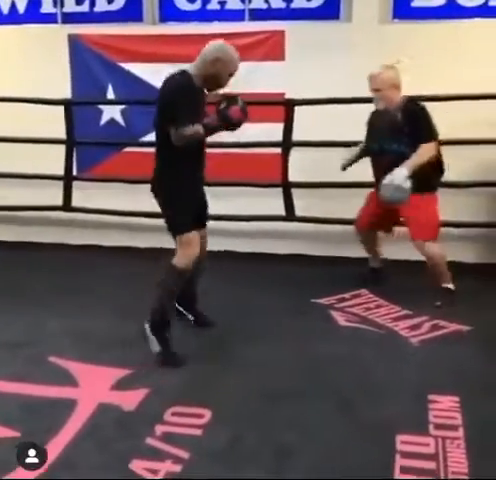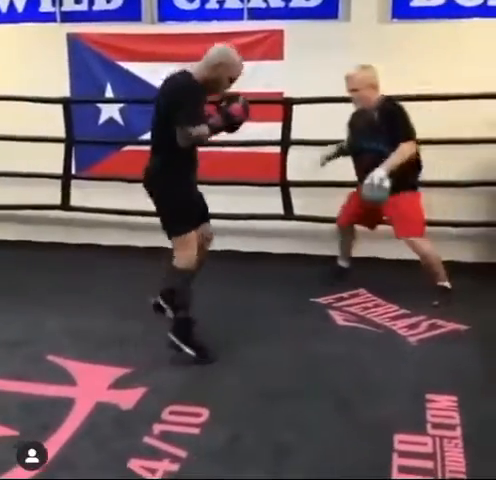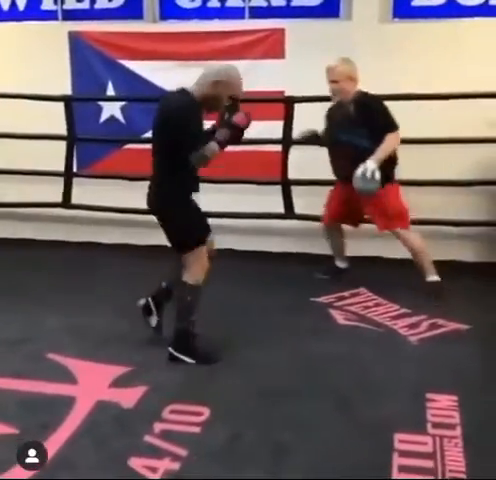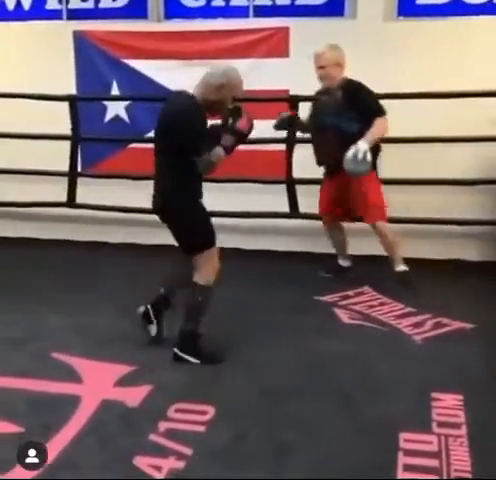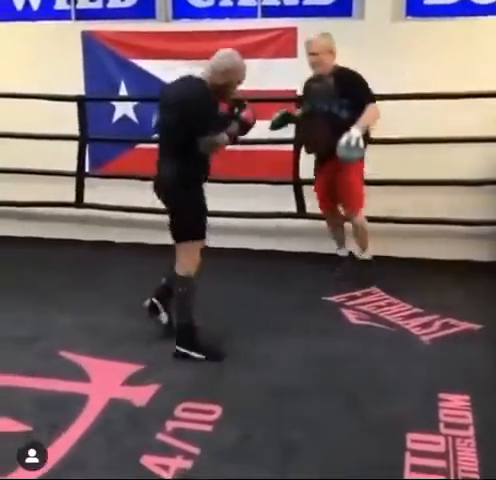
dt=0.1s
person 1, frame 1
left shoulder: (194, 87)
right shoulder: (179, 87)
right elbow: (180, 136)
left wrist: (219, 119)
right wrist: (218, 120)
left hip: (190, 178)
right hip: (172, 181)
left knee: (199, 242)
right knee: (189, 251)
left ankle: (186, 301)
right ankle: (158, 323)
person 1, frame 2
left shoulder: (185, 84)
right shoulder: (186, 87)
right elbow: (185, 137)
left wrist: (218, 119)
right wrist: (222, 119)
left hip: (176, 176)
right hip: (167, 179)
left knee: (203, 236)
right knee: (189, 250)
left ankle: (171, 295)
right ankle: (182, 329)
person 1, frame 3
left shoulder: (180, 101)
right shoulder: (185, 107)
right elbow: (200, 156)
left wrist: (219, 131)
right wrist: (227, 132)
left hip: (173, 193)
right hip: (172, 197)
left knee: (203, 249)
right knee: (198, 264)
left ankle: (157, 300)
right ankle: (182, 343)
person 1, frame 4
left shoulder: (178, 102)
right shoulder: (192, 112)
right elbow: (206, 163)
left wrist: (216, 135)
right wrist: (232, 138)
left hip: (171, 196)
right hip: (181, 200)
left knee: (198, 257)
right knee: (208, 267)
left ankle: (156, 308)
right ankle: (187, 343)
person 1, frame 5
left shoulder: (178, 87)
right shoulder: (204, 97)
right elbow: (208, 146)
left wrist: (221, 123)
right wrist: (236, 126)
left hip: (170, 178)
right hip: (184, 183)
left knee: (191, 248)
right knee: (190, 258)
left ankle: (162, 298)
right ankle: (186, 338)
person 2, frame 1
left shoulder: (414, 111)
right shoulder: (376, 117)
left elbow: (429, 146)
left wrist: (404, 169)
right wrist: (358, 153)
left hip: (418, 187)
right hip: (387, 187)
left knee: (424, 242)
right knee: (363, 224)
left ankle: (446, 285)
right ankle: (376, 265)
person 2, frame 2
left shoulder: (392, 110)
right shoulder: (357, 117)
left elbow: (409, 145)
left wrist: (383, 169)
right wrist: (339, 150)
left hip: (399, 185)
right hip: (369, 184)
left knee: (415, 237)
right knee: (343, 221)
left ankle: (442, 284)
right ankle: (344, 265)
person 2, frame 3
left shoulder: (370, 104)
right shoulder: (334, 111)
left elbow: (394, 136)
left wrist: (374, 161)
right wrist: (315, 137)
left hip: (378, 179)
right hip: (348, 179)
left knee: (400, 228)
right knee: (329, 220)
left ankle: (432, 278)
right ankle: (340, 264)
person 2, frame 4
left shoulder: (357, 91)
right shoulder: (320, 97)
left elbow: (382, 121)
right elbow: (314, 126)
left wrist: (364, 143)
right wrist: (298, 124)
left hip: (360, 168)
right hip: (334, 168)
left knee: (375, 219)
right knee: (329, 216)
left ankle: (399, 266)
right ankle: (344, 261)
person 2, frame 5
left shoulder: (348, 78)
right shoulder: (311, 85)
left elbow: (372, 109)
left wrist: (357, 129)
right wrist: (289, 116)
left hip: (347, 156)
right hip: (324, 157)
left knee: (352, 210)
right knee: (328, 207)
left ankle: (365, 257)
right ankle: (342, 252)
